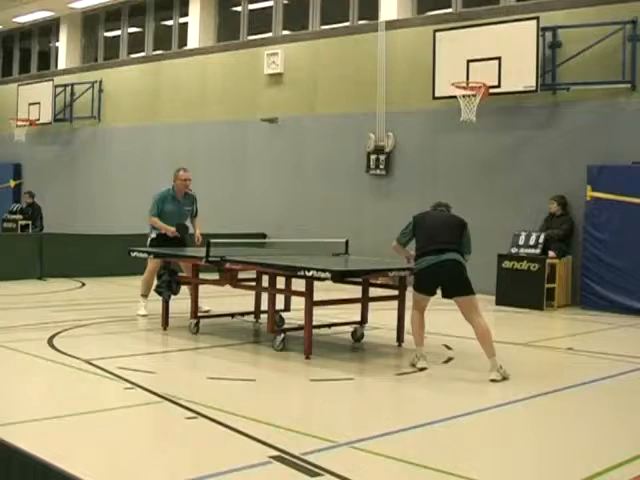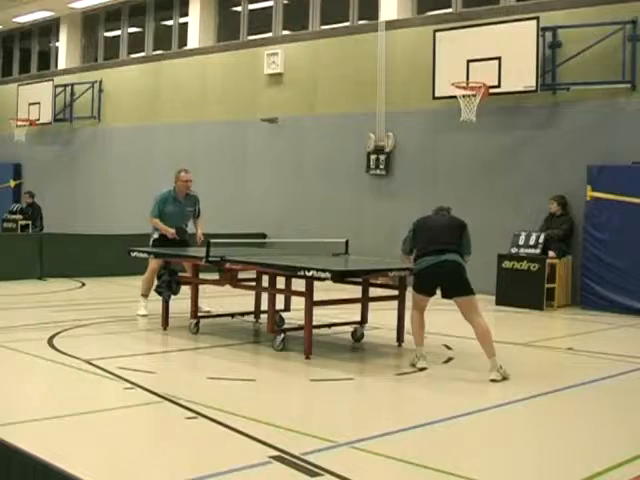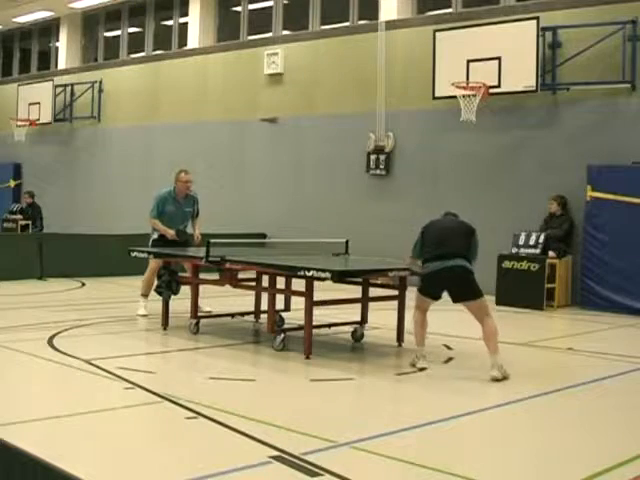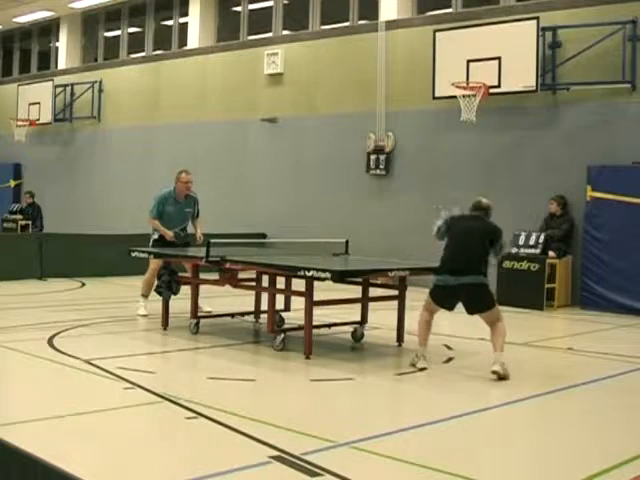
dt=0.4s
person 1, frame 1
left shoulder: (418, 218)
right shoulder: (460, 221)
left elbow: (396, 245)
right elbow: (466, 255)
left wrist: (409, 255)
left hip: (424, 266)
right hip: (453, 265)
left knee: (418, 309)
right knee: (475, 318)
left ankle: (419, 357)
right ankle: (494, 367)
person 1, frame 2
left shoulder: (419, 222)
right shoulder: (460, 223)
left elbow: (405, 253)
right elbow: (465, 256)
left wrist: (415, 261)
left hip: (424, 267)
right hip: (452, 266)
left knee: (417, 309)
right knee: (475, 317)
left ankle: (420, 357)
right ankle: (495, 367)
person 1, frame 3
left shoulder: (429, 226)
right shoulder: (468, 228)
left elbow: (413, 259)
right elbow: (471, 259)
left wrist: (421, 269)
left hip: (431, 270)
right hip: (460, 270)
left knee: (420, 309)
right knee: (486, 318)
left ankle: (420, 356)
right ankle: (496, 365)
person 1, frame 4
left shoulder: (454, 221)
right shoulder: (493, 229)
left elbow: (439, 234)
right elbow: (497, 253)
left wrist: (440, 223)
left hip: (445, 281)
right hip: (475, 283)
left knee: (427, 310)
right knee: (497, 322)
left ankle: (421, 357)
right ankle: (498, 362)
person 2, frame 1
left shoulder: (191, 197)
right shoulder: (162, 195)
left elbow: (194, 217)
right elbow: (152, 218)
left wrist: (197, 230)
right wrist: (166, 228)
left hip: (178, 236)
right hip: (158, 235)
left knee: (190, 267)
right knee: (152, 267)
right ankle: (142, 303)
person 2, frame 2
left shoulder: (194, 198)
right shoulder: (163, 196)
left elbow: (196, 217)
right elbow: (153, 219)
left wrist: (198, 230)
right wrist: (167, 230)
left hip: (181, 236)
right hip: (161, 236)
left knee: (193, 267)
right knee: (154, 267)
right ankle: (143, 303)
person 2, frame 3
left shoulder: (193, 198)
right shoulder: (163, 197)
left elbow: (195, 217)
right elbow: (153, 219)
left wrist: (196, 230)
right wrist: (166, 231)
left hip: (181, 236)
right hip: (161, 236)
left knee: (193, 267)
right knee: (153, 267)
right ankle: (143, 303)
person 2, frame 4
left shoulder: (193, 198)
right shoulder: (163, 197)
left elbow: (195, 218)
right elbow: (152, 219)
left wrist: (198, 230)
right wrist: (166, 232)
left hip: (180, 237)
right hip: (161, 236)
right knee: (154, 267)
right ankle: (142, 303)
